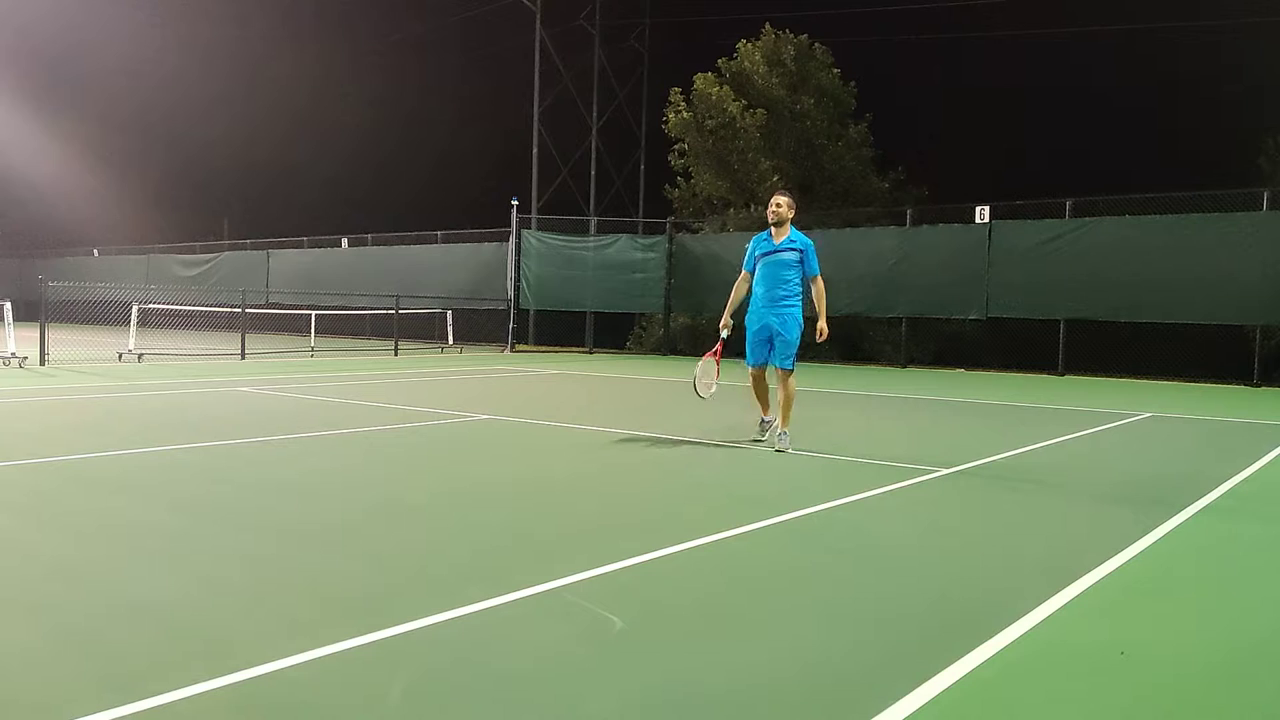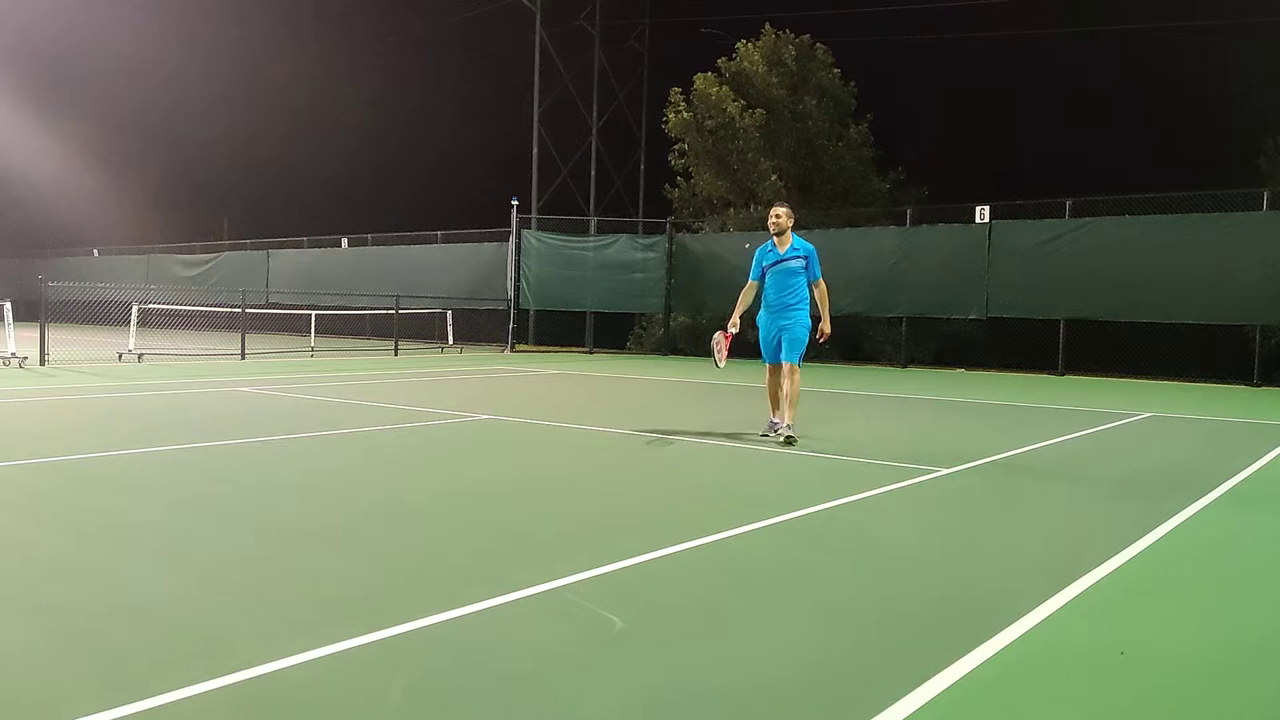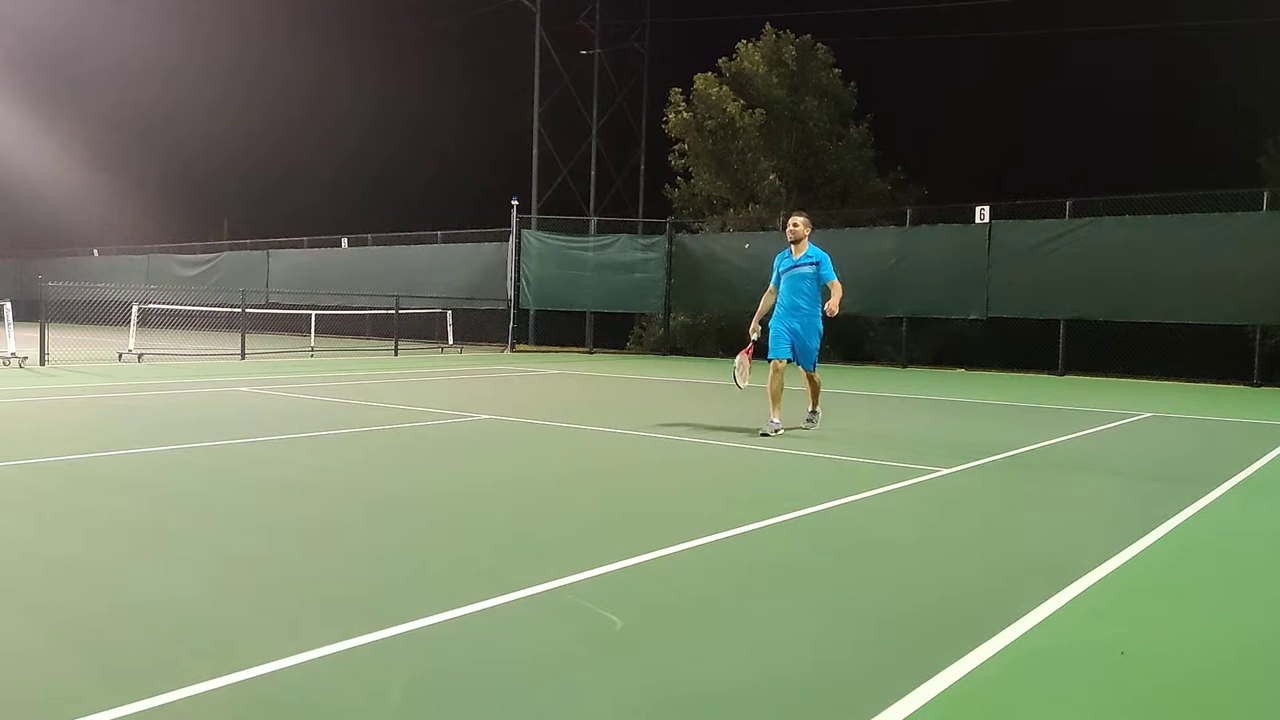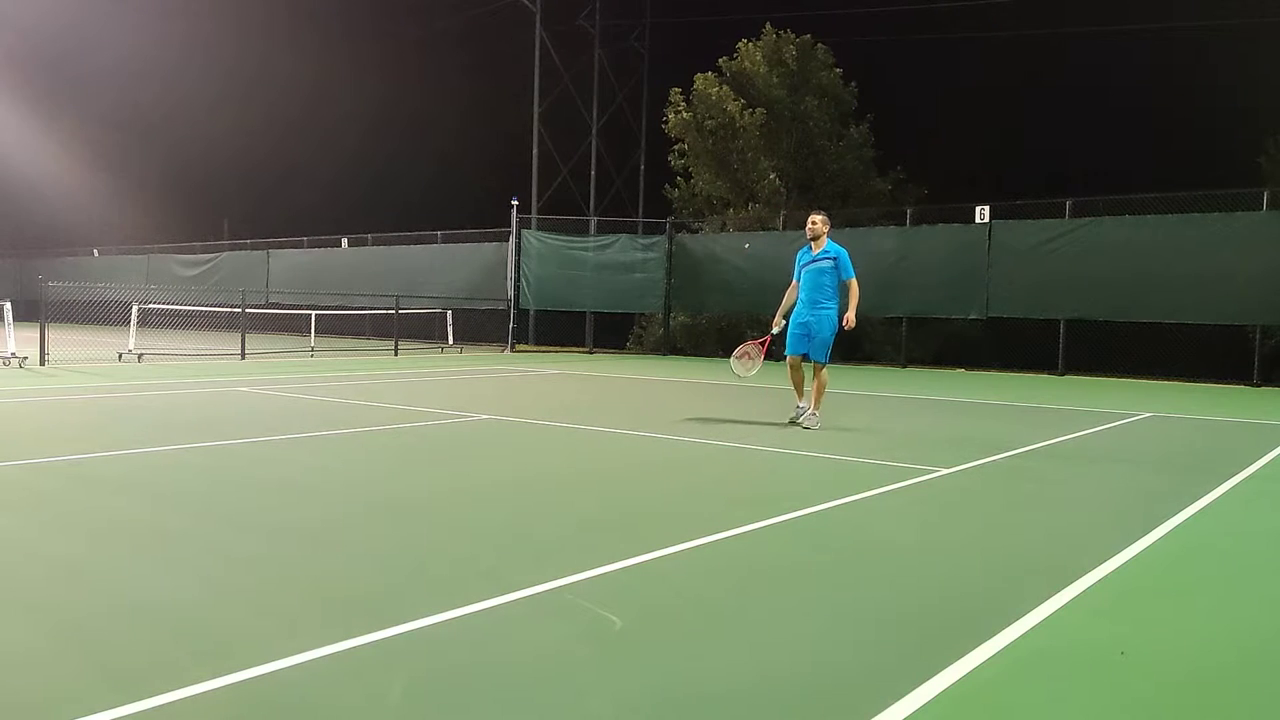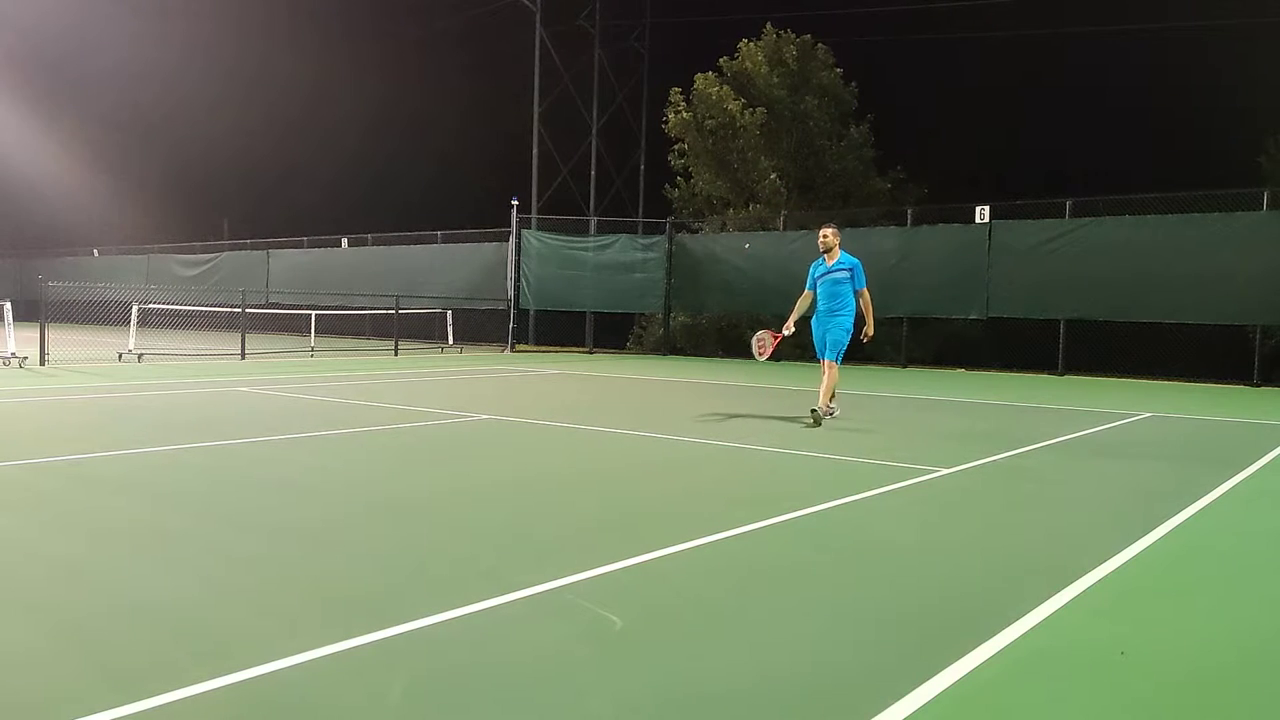
dt=0.3s
person 1, frame 1
left shoulder: (803, 243)
right shoulder: (756, 242)
left elbow: (816, 282)
right elbow: (743, 281)
left wrist: (822, 318)
right wrist: (728, 313)
left hip: (788, 317)
right hip: (758, 316)
left knee: (784, 373)
right knee: (756, 372)
left ankle: (784, 431)
right ankle: (766, 417)
person 1, frame 2
left shoulder: (807, 250)
right shoulder: (762, 252)
left elbow: (818, 285)
right elbow: (750, 288)
left wrist: (825, 319)
right wrist: (736, 315)
left hip: (797, 319)
right hip: (769, 319)
left knee: (790, 368)
right knee: (772, 369)
left ankle: (787, 425)
right ankle: (775, 420)
person 1, frame 3
left shoulder: (819, 257)
right shoulder: (781, 258)
left elbow: (835, 285)
right elbow: (771, 292)
left wrist: (834, 301)
right wrist: (756, 320)
left hip: (808, 323)
right hip: (781, 321)
left knee: (808, 371)
right knee: (776, 366)
left ankle: (814, 409)
right ankle: (775, 420)
person 1, frame 4
left shoulder: (838, 253)
right shoulder: (802, 254)
left elbow: (852, 285)
right elbow: (794, 287)
left wrist: (851, 311)
right wrist: (780, 314)
left hip: (825, 317)
right hip: (800, 315)
left knee: (818, 364)
right knee: (793, 360)
left ankle: (814, 413)
right ankle: (801, 404)
person 1, frame 5
left shoulder: (852, 264)
right shoulder: (816, 266)
left elbow: (863, 295)
right elbow: (807, 297)
left wrist: (870, 323)
right wrist: (791, 320)
left hip: (842, 322)
right hip: (819, 321)
left knee: (830, 363)
right knee: (826, 364)
left ankle: (821, 408)
right ankle: (830, 403)
